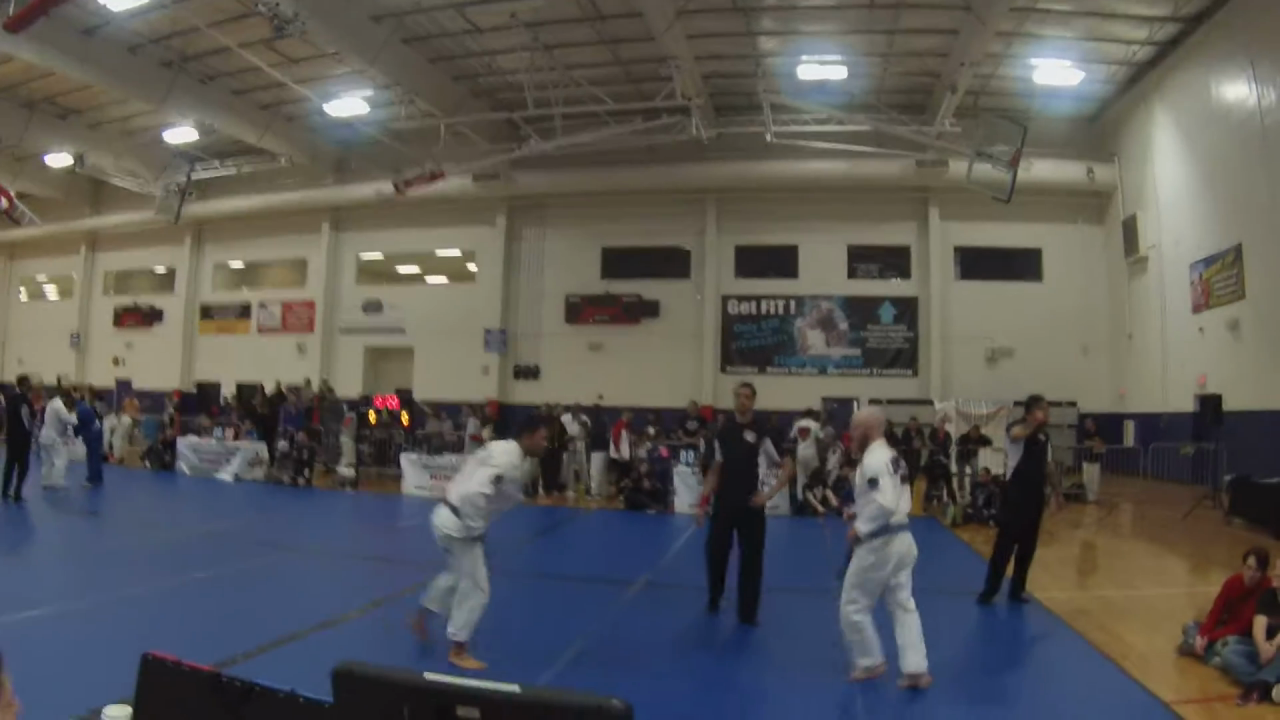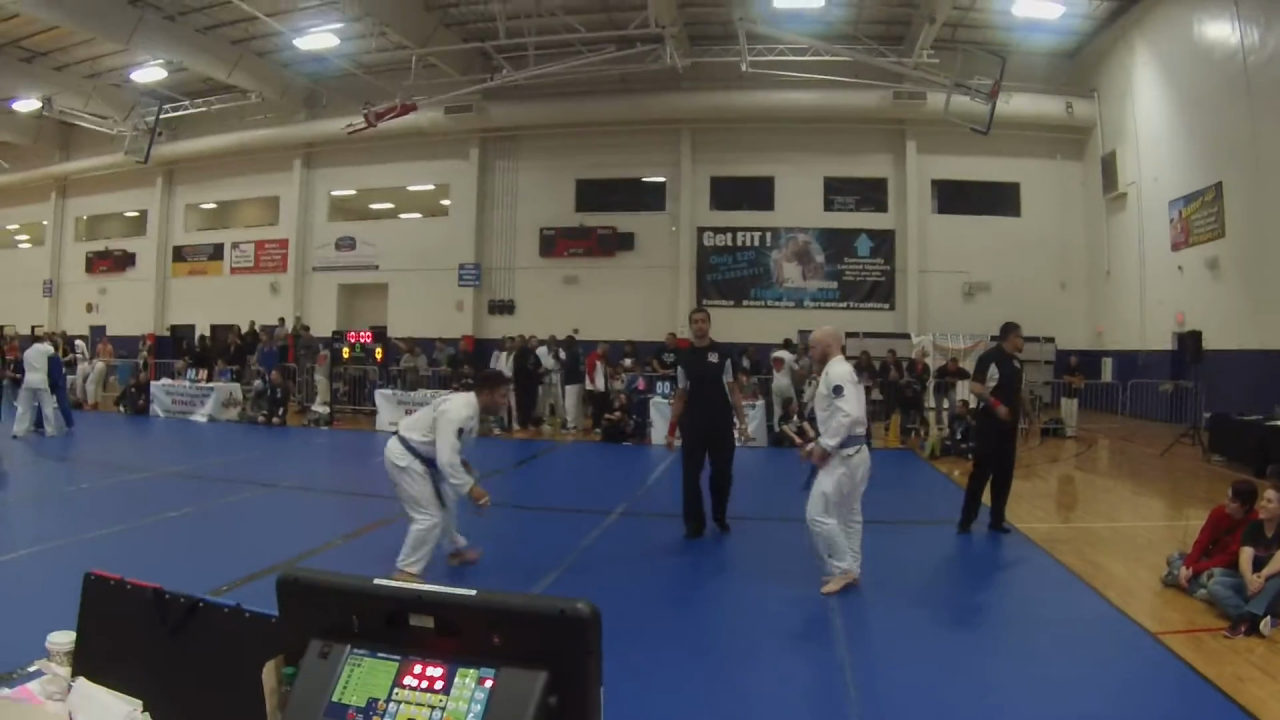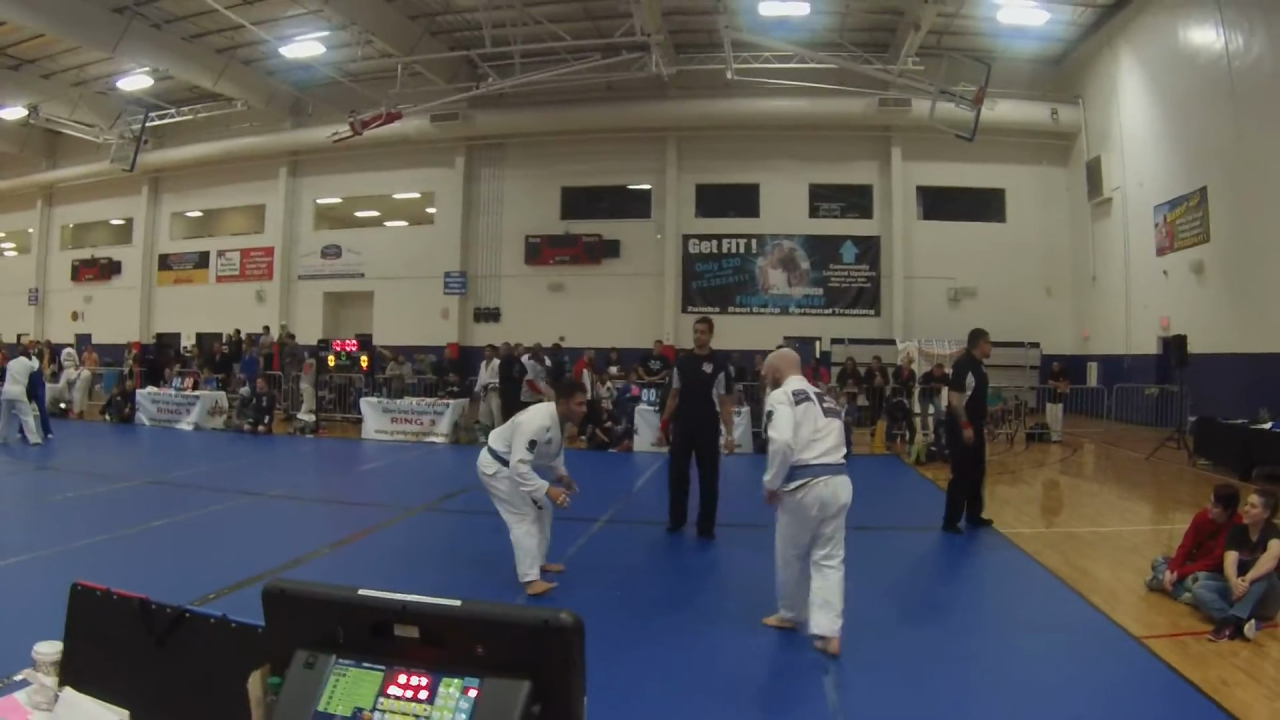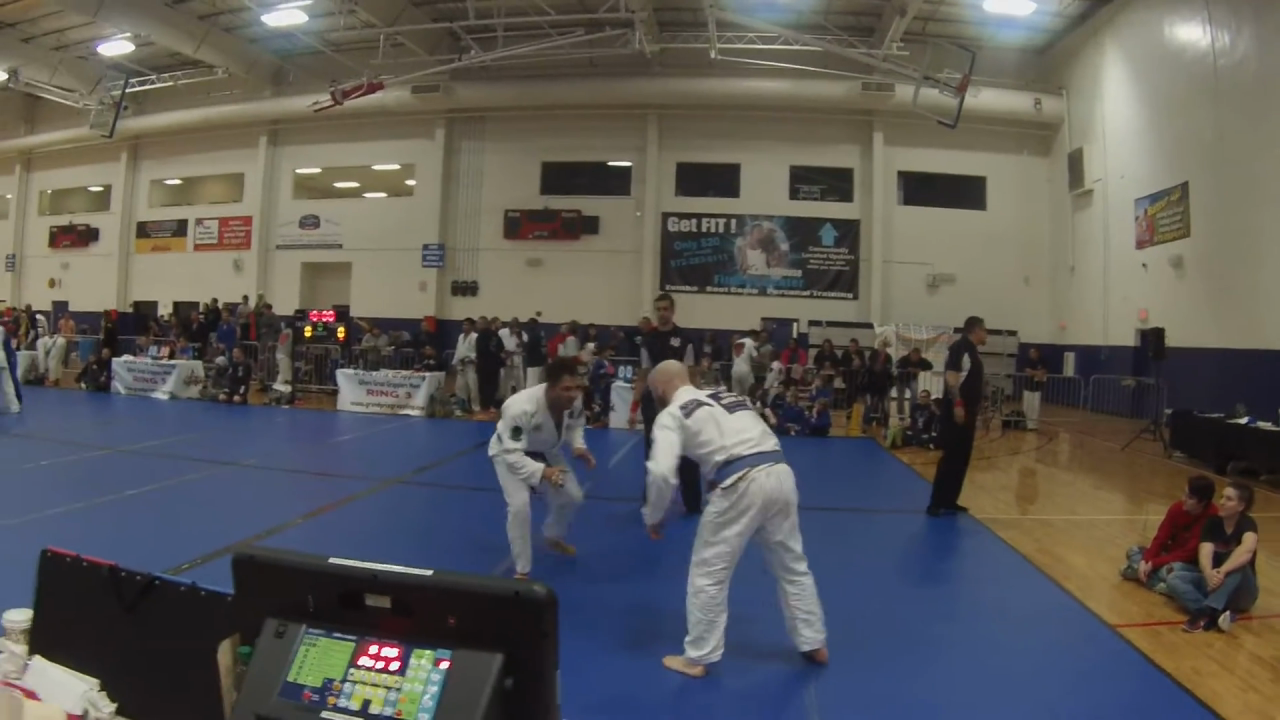
dt=1s
person 1, frame 1
left shoulder: (873, 460)
right shoulder: (891, 457)
left elbow: (884, 504)
left wrist: (860, 527)
right wrist: (861, 511)
left hip: (879, 543)
right hip: (903, 540)
left knee: (853, 605)
right knee: (903, 605)
left ankle: (871, 662)
right ankle: (916, 669)
person 1, frame 2
left shoulder: (836, 372)
right shoulder: (838, 371)
left elbow: (848, 415)
left wrist: (825, 445)
right wrist: (817, 444)
left hip: (845, 454)
right hip: (854, 452)
left knee: (818, 513)
right knee: (849, 516)
left ankle: (843, 569)
right ankle: (849, 570)
person 1, frame 3
left shoulder: (780, 396)
right shoulder: (827, 400)
left elbow: (781, 442)
left wrist: (772, 484)
left hip: (803, 486)
right hip: (839, 483)
left knee: (790, 555)
right knee: (829, 561)
left ankle: (791, 615)
right ankle: (828, 635)
person 1, frame 4
left shoulder: (671, 415)
right shoulder: (731, 399)
left elbow: (662, 472)
left wrist: (653, 517)
left hip: (741, 486)
right hip: (780, 474)
left knee: (709, 572)
right knee: (792, 566)
left ankle: (697, 658)
right ankle: (813, 645)
person 2, frame 1
left shoulder: (762, 432)
right shoulder: (723, 432)
left elbow: (787, 466)
right elbow: (715, 470)
left wrist: (770, 494)
right wrist: (704, 501)
left hip: (750, 504)
right hip: (723, 502)
left knee: (751, 558)
right knee: (715, 552)
left ankle: (747, 611)
right ankle: (715, 596)
person 2, frame 2
left shoulder: (723, 354)
right shoulder: (685, 359)
left elbow: (733, 390)
right elbow: (680, 397)
left wrist: (742, 422)
right wrist: (671, 430)
left hip: (721, 423)
right hip: (693, 424)
left knee: (723, 473)
right knee: (691, 475)
left ankle: (719, 515)
right ankle: (695, 524)
person 2, frame 3
left shoulder: (719, 365)
right shoulder: (682, 362)
left elbow: (726, 403)
right elbow: (673, 396)
left wrist: (729, 435)
right wrist: (663, 426)
left hip: (707, 428)
right hip: (682, 427)
left knee: (708, 478)
right knee: (677, 475)
left ankle: (706, 526)
right ankle: (677, 519)
person 2, frame 4
left shoulder: (685, 339)
right shoulder: (648, 340)
right elbow: (642, 376)
right wrist: (634, 407)
right hip: (654, 402)
right knee: (653, 452)
left ankle: (693, 502)
person 3, frame 1
left shoulder: (506, 453)
right shoulder: (506, 462)
right elbow: (472, 495)
right wrist: (476, 530)
left hip: (449, 519)
right hip: (457, 525)
left knee: (459, 574)
right knee: (475, 588)
left ankle: (424, 615)
right ankle: (457, 649)
person 3, frame 2
left shoulder: (466, 403)
right shoulder: (459, 412)
right elbow: (446, 458)
left wrist: (461, 462)
right wrist: (470, 487)
left hip: (414, 453)
right hip: (404, 458)
left knee: (445, 502)
right knee: (430, 516)
left ankle: (458, 550)
right ankle: (407, 570)
person 3, frame 3
left shoulder: (559, 417)
right shoulder: (535, 423)
left elbow: (551, 449)
right elbow: (519, 467)
left wrist: (561, 474)
right wrist: (547, 489)
left hip: (514, 465)
right hip: (496, 466)
left knee: (542, 510)
right knee: (525, 518)
left ankle: (539, 562)
right ankle: (531, 580)
person 3, frame 4
left shoulder: (574, 400)
right shoulder: (520, 408)
left elbow: (575, 424)
right elbow: (512, 455)
left wrist: (578, 447)
right wrist: (543, 471)
left hip: (545, 452)
right hip: (509, 453)
left knee: (571, 497)
right knee: (520, 506)
left ankle: (553, 536)
right ankle: (521, 570)
person 4, frame 1
left shoulder: (1043, 435)
right shoulder: (1017, 426)
right elbow: (1014, 434)
left wrist: (1055, 490)
right wrist: (1035, 421)
left hip: (1036, 496)
right hip: (1016, 495)
left knee: (1028, 545)
right knee: (1006, 543)
left ankle: (1017, 589)
right ankle: (990, 590)
person 4, frame 2
left shoulder: (1016, 362)
right shoulder: (989, 357)
right elbow: (974, 387)
right wrist: (995, 405)
left hip: (1009, 425)
right hip: (989, 424)
left knee: (1004, 473)
right knee: (981, 471)
left ankle: (997, 519)
right ankle: (967, 518)
person 4, frame 3
left shoulder: (978, 365)
right shoulder: (963, 365)
right elbow: (955, 399)
left wrist: (986, 422)
right wrist: (964, 426)
left hip: (975, 428)
right hip: (962, 429)
left knee: (977, 473)
right knee: (961, 475)
left ankle: (974, 515)
right ankle: (951, 522)
person 4, frame 4
left shoulder: (972, 351)
right shoulder: (959, 348)
right elbow: (950, 378)
left wrist: (978, 408)
right wrist: (958, 404)
left hip: (968, 412)
right hip: (956, 411)
left knee: (961, 458)
right knee: (951, 457)
left ankle: (949, 501)
right ankle: (936, 503)
